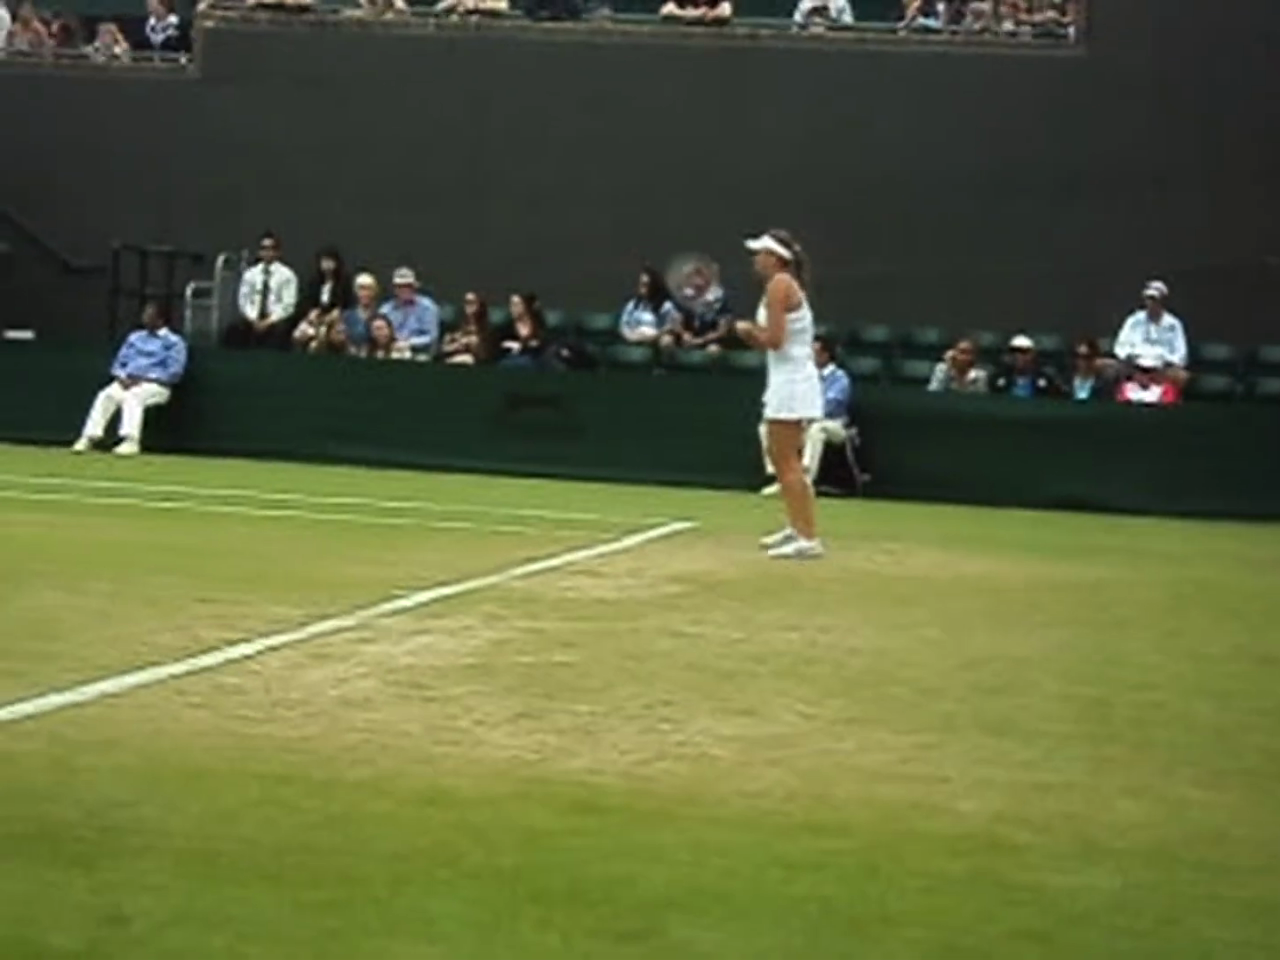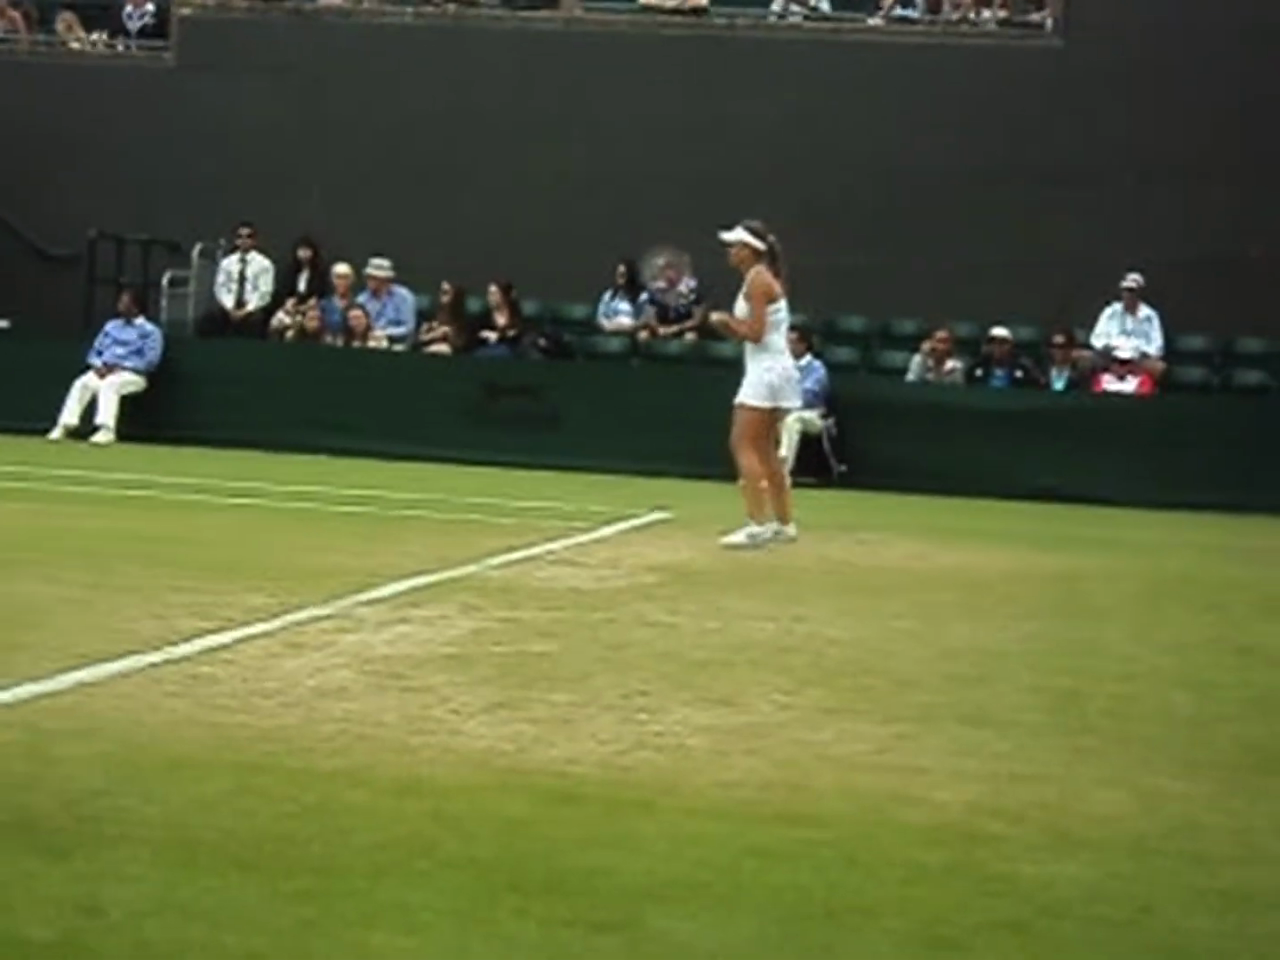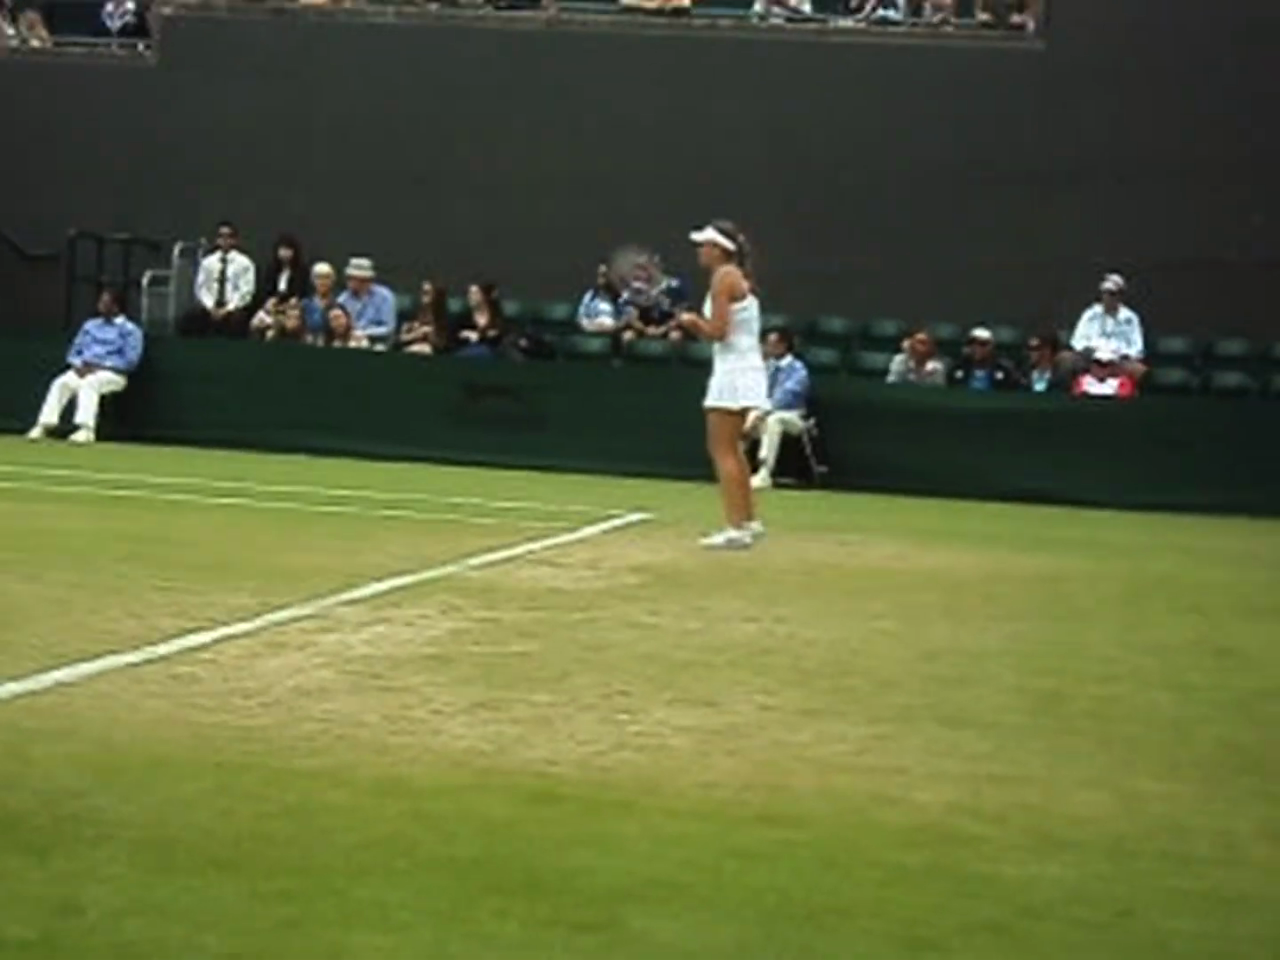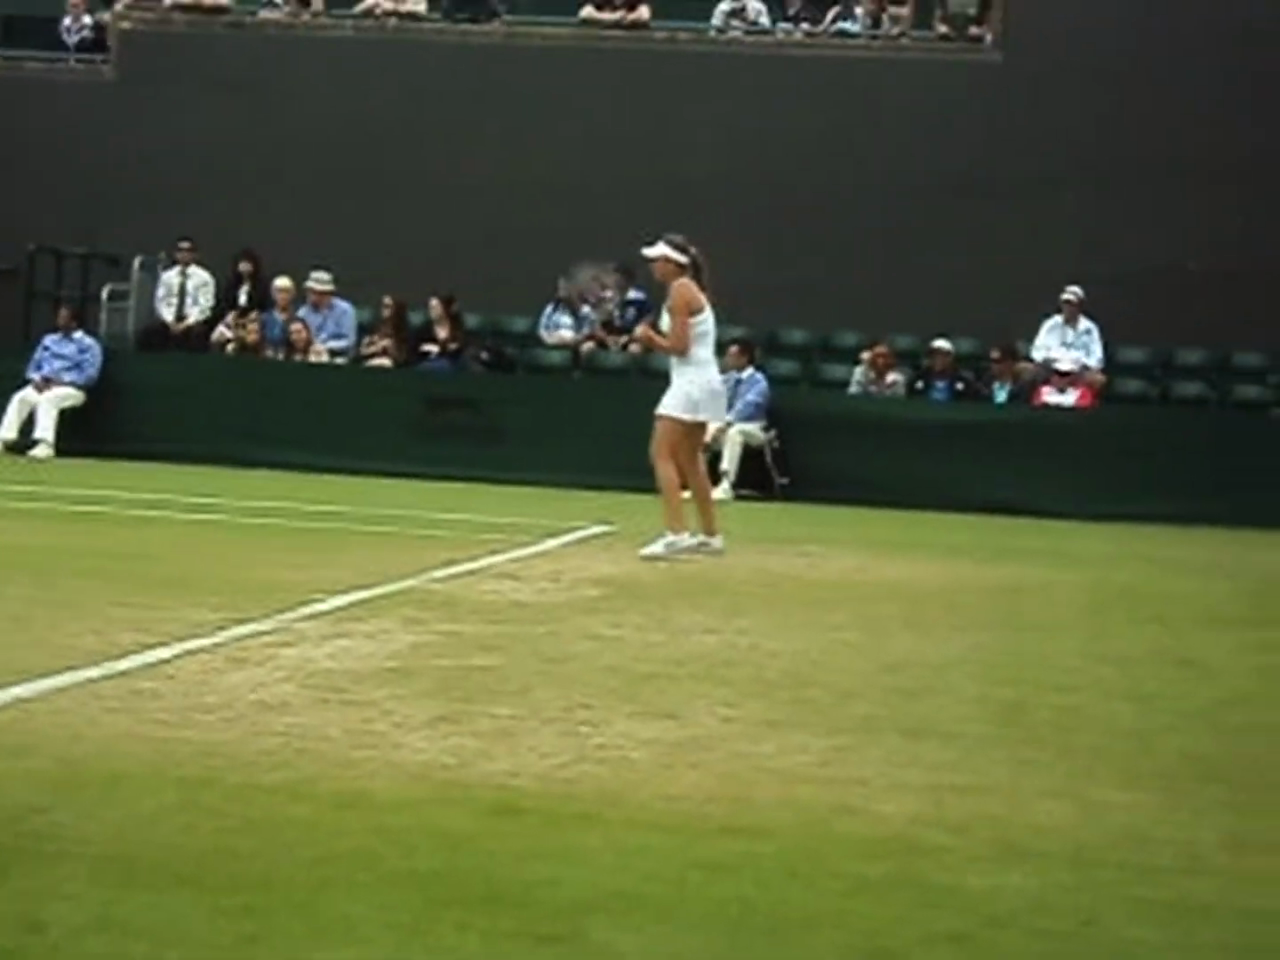
dt=0.4s
person 1, frame 1
left shoulder: (778, 285)
right shoulder: (788, 286)
left elbow: (774, 340)
left wrist: (749, 330)
right wrist: (753, 334)
left hip: (790, 382)
right hip: (792, 380)
left knee: (787, 461)
right knee: (782, 458)
left ankle: (808, 539)
right ankle: (797, 529)
person 1, frame 2
left shoulder: (757, 278)
right shoulder: (760, 278)
left elbow: (755, 333)
left wrist: (725, 321)
right wrist: (728, 325)
left hip: (767, 372)
right hip: (770, 372)
left knee: (742, 444)
right knee: (764, 450)
left ankle: (758, 524)
right ankle: (782, 523)
person 1, frame 3
left shoulder: (723, 277)
right shoulder: (736, 277)
left elbow: (718, 332)
left wrist: (693, 321)
right wrist: (695, 325)
left hip: (734, 371)
right hip: (741, 370)
left knee: (721, 449)
right knee: (730, 449)
left ankle: (736, 530)
right ankle: (748, 521)
person 1, frame 4
left shoulder: (679, 290)
right shoulder: (690, 290)
left elbow: (679, 347)
left wrist: (650, 336)
right wrist: (652, 340)
left hip: (692, 384)
right hip: (699, 383)
left knee: (661, 454)
right knee: (688, 461)
left ankle: (675, 534)
right ankle: (710, 535)
